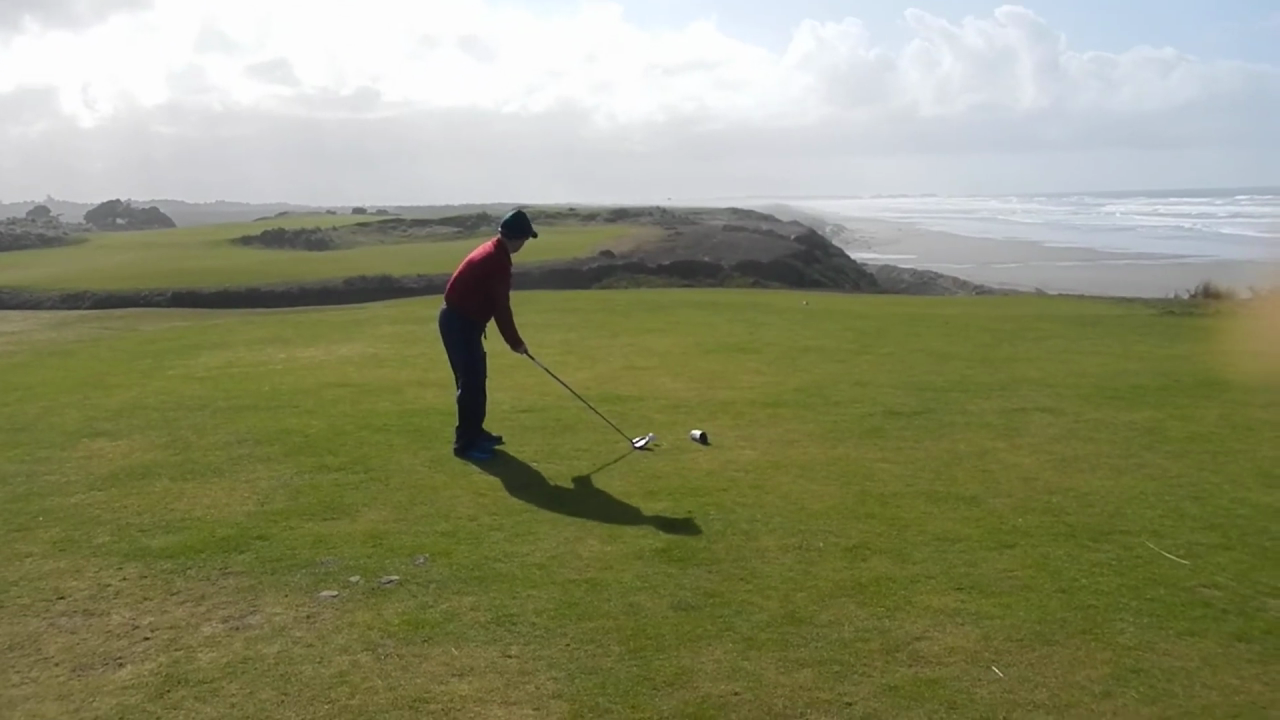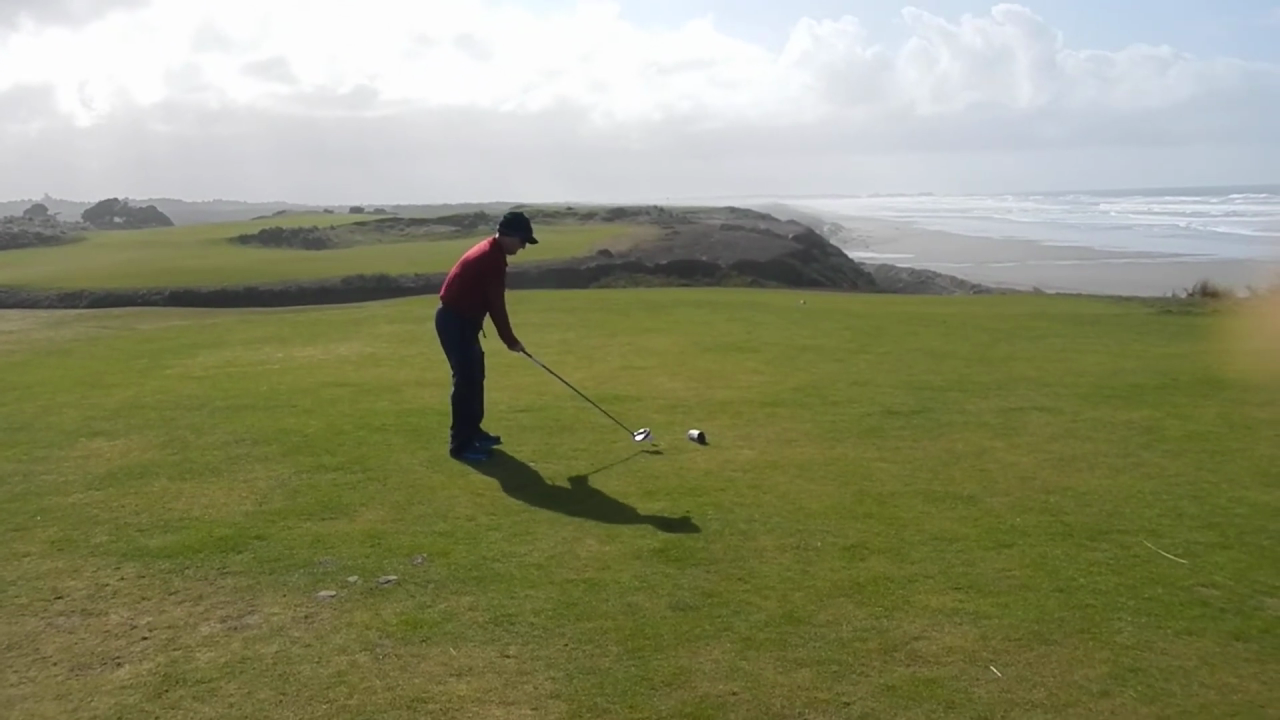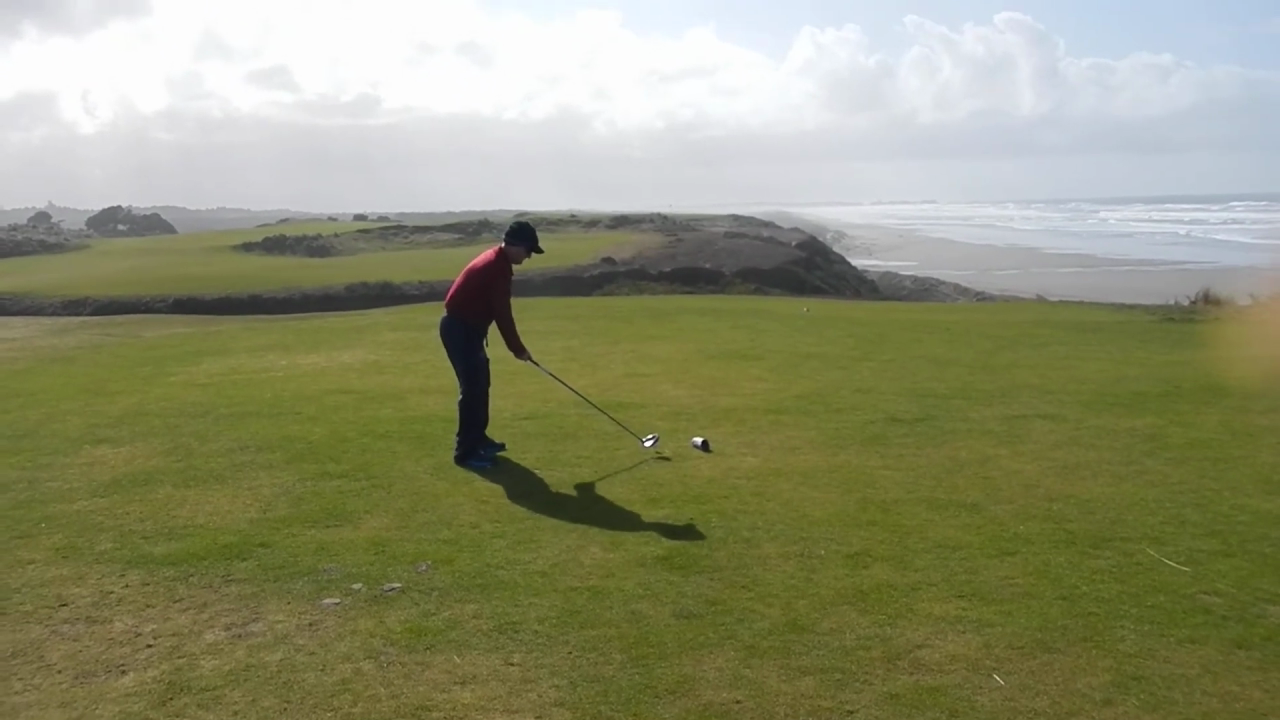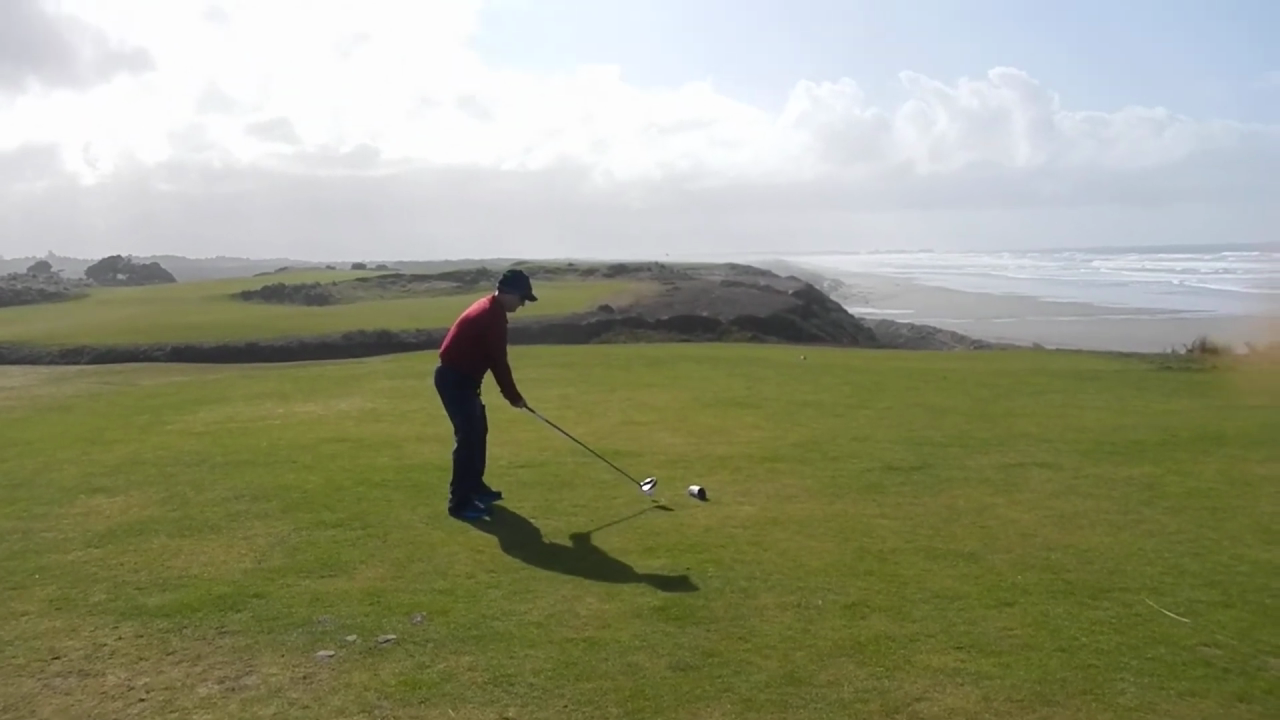
dt=0.5s
person 1, frame 1
left shoulder: (492, 252)
right shoulder: (497, 260)
left elbow: (494, 303)
right elbow: (501, 307)
left wrist: (512, 339)
right wrist: (515, 341)
left hip: (462, 319)
right hip: (459, 321)
left knee: (476, 377)
right knee: (470, 380)
left ankle: (475, 431)
right ankle: (465, 442)
person 1, frame 2
left shoulder: (489, 252)
right shoulder: (492, 259)
left elbow: (490, 302)
right elbow: (496, 305)
left wrist: (507, 338)
right wrist: (510, 340)
left hip: (459, 317)
right hip: (455, 320)
left knee: (475, 375)
right knee: (466, 379)
left ankle: (472, 431)
right ankle: (460, 443)
person 1, frame 3
left shoulder: (495, 260)
right shoulder: (497, 267)
left elbow: (498, 311)
right elbow: (503, 314)
left wrist: (515, 347)
right wrist: (518, 349)
left hip: (465, 326)
right hip: (459, 329)
left knee: (480, 384)
right knee: (472, 387)
left ankle: (477, 438)
right ankle: (465, 450)
person 1, frame 4
left shoulder: (488, 308)
right shoulder: (492, 316)
left elbow: (492, 359)
right elbow: (499, 362)
left wrist: (510, 394)
right wrist: (513, 396)
left hip: (458, 375)
right hip: (455, 378)
left knee: (477, 430)
right knee: (468, 436)
left ankle: (474, 485)
right ankle: (459, 501)
